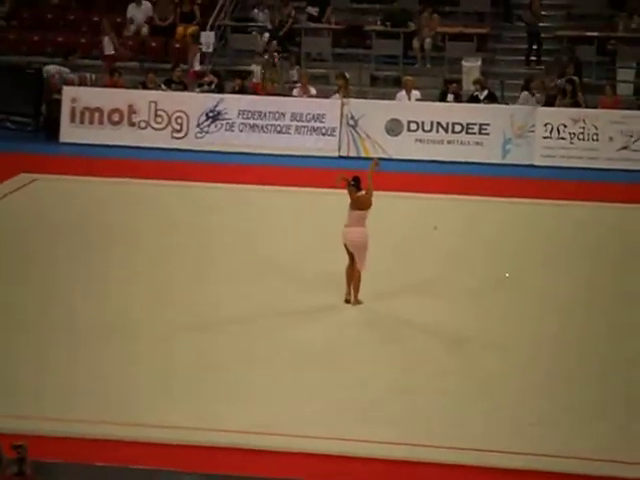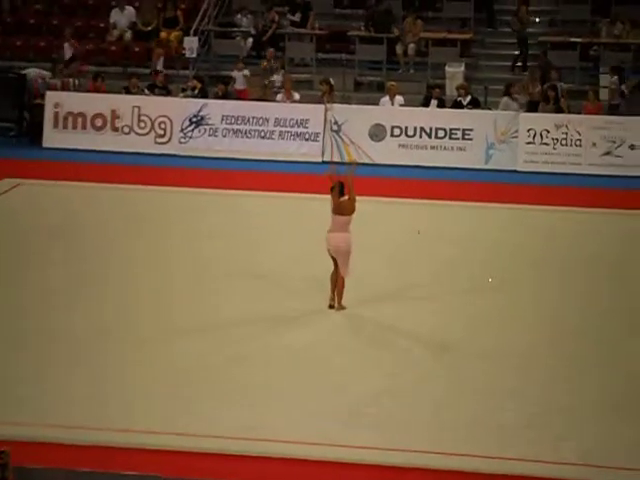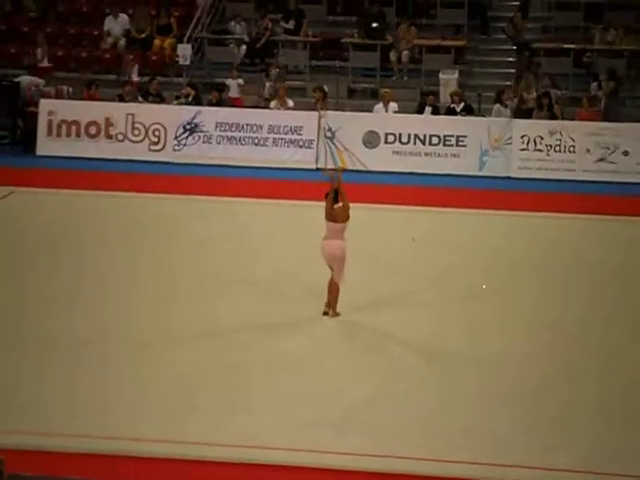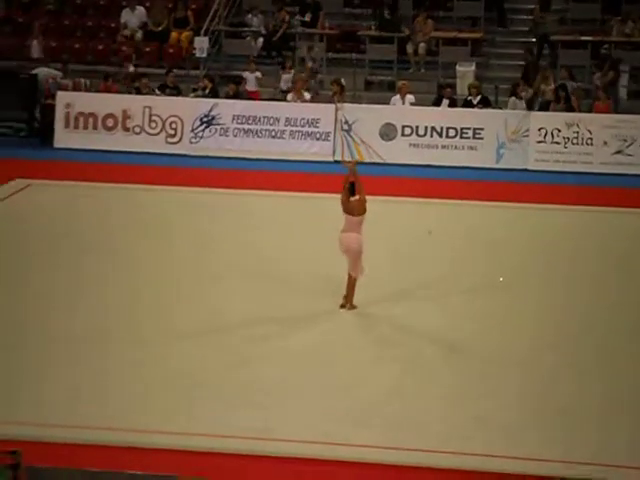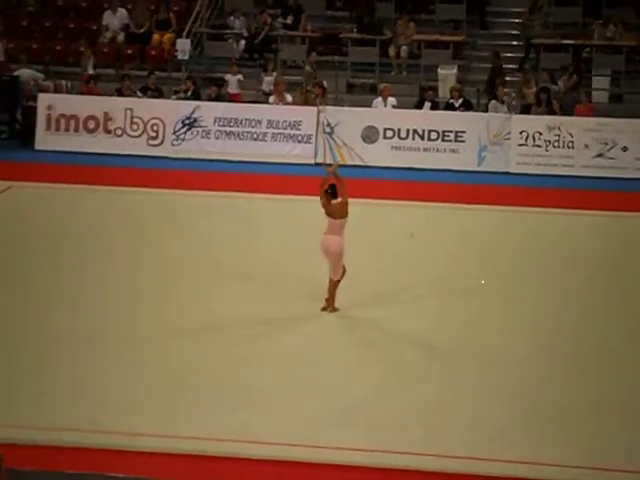
dt=0.3s
person 1, frame 1
left shoulder: (355, 199)
right shoulder: (368, 197)
left elbow: (350, 185)
right elbow: (369, 179)
left wrist: (345, 180)
right wrist: (373, 166)
left hip: (348, 232)
right hip: (360, 234)
left knee: (351, 262)
right knee: (358, 267)
left ankle: (348, 293)
right ankle: (355, 298)
person 1, frame 2
left shoulder: (336, 204)
right shoulder: (351, 203)
left elbow: (337, 187)
right elbow: (350, 185)
left wrist: (333, 174)
right wrist: (351, 169)
left hip: (331, 238)
right hip: (343, 239)
left knee: (336, 268)
right knee: (342, 272)
left ankle: (332, 298)
right ankle: (339, 303)
person 1, frame 3
left shoulder: (329, 212)
right shoulder: (345, 209)
left elbow: (331, 194)
right elbow: (342, 192)
left wrist: (332, 179)
right wrist: (339, 177)
left hip: (326, 245)
right hip: (338, 246)
left knee: (334, 276)
right knee: (336, 279)
left ankle: (328, 305)
right ankle: (333, 310)
person 1, frame 4
left shoulder: (345, 204)
right shoulder: (362, 202)
left elbow: (345, 187)
right elbow: (359, 184)
left wrist: (349, 171)
right wrist: (354, 170)
left hip: (344, 237)
right hip: (355, 239)
left knee: (354, 270)
right knee: (354, 272)
left ankle: (347, 297)
right ankle: (349, 302)
person 1, frame 5
left shoulder: (327, 208)
right shoulder: (344, 204)
left elbow: (321, 190)
right elbow: (342, 186)
left wrist: (328, 175)
right wrist: (335, 173)
left hip: (326, 240)
right hip: (336, 243)
left knee: (340, 271)
right knee: (335, 275)
left ankle: (329, 300)
right ankle: (330, 305)
